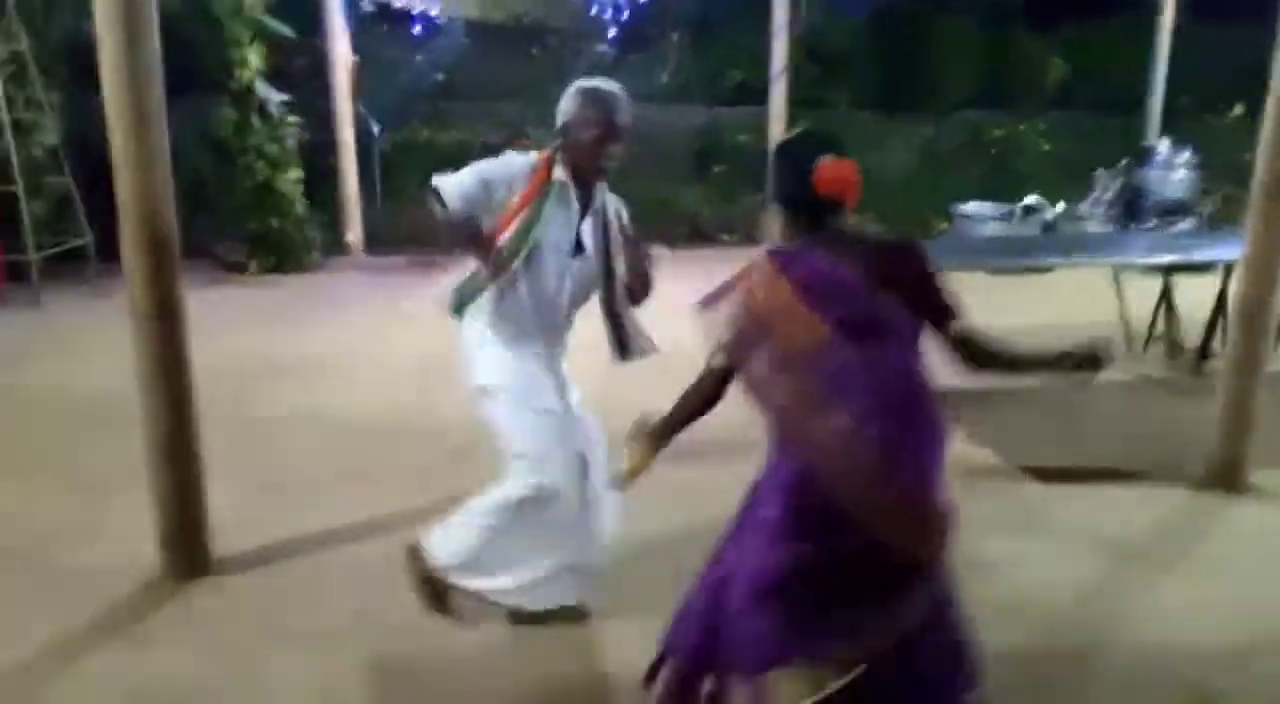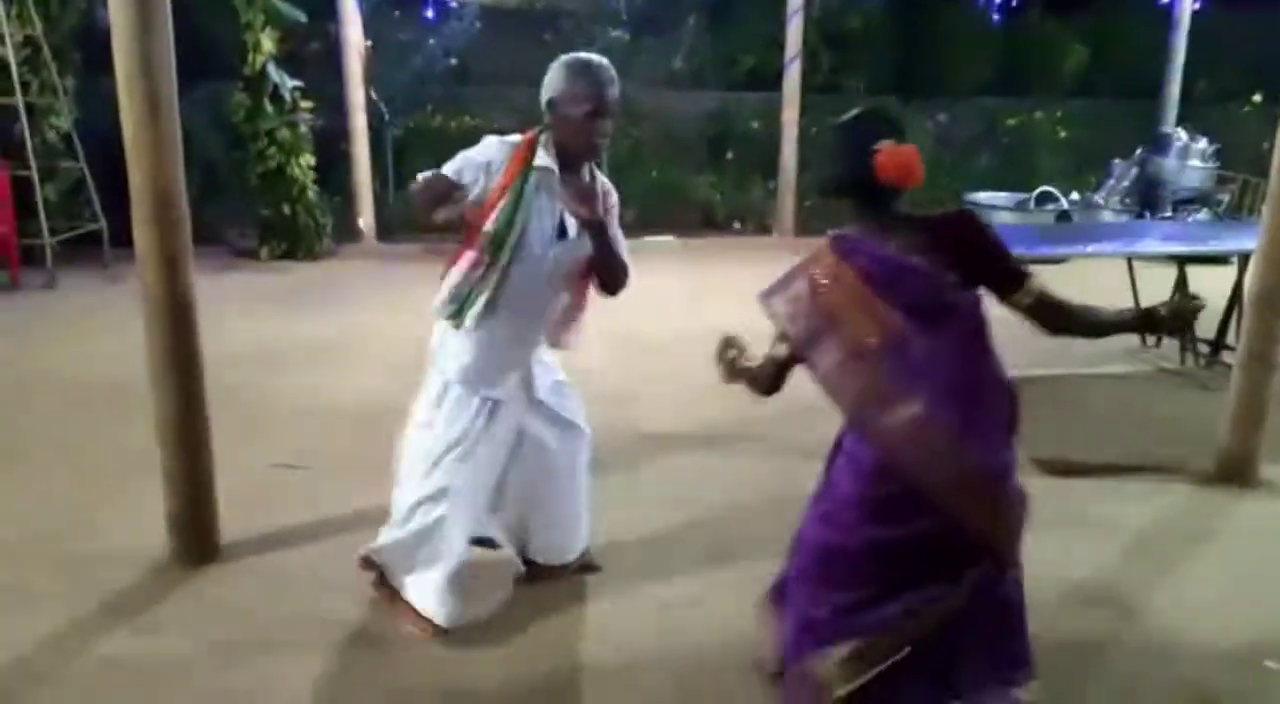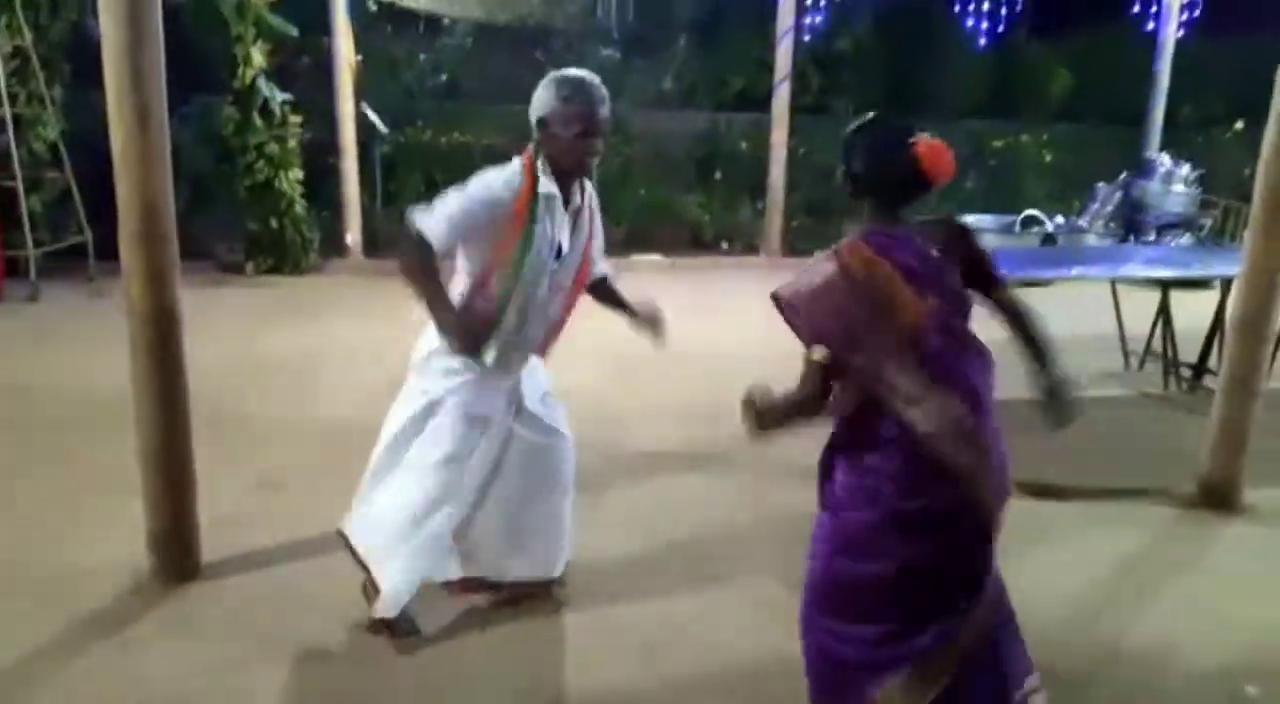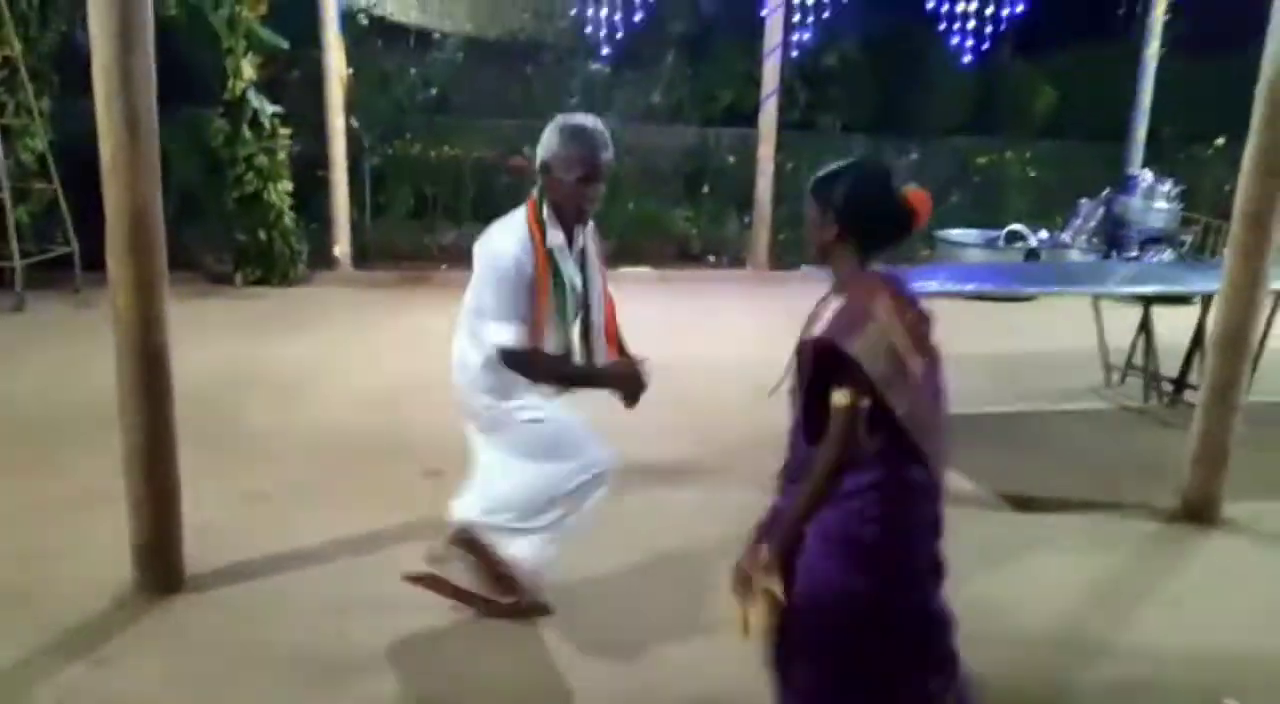
dt=0.2s
person 1, frame 1
left shoulder: (762, 284)
right shoulder: (894, 261)
left elbow: (708, 387)
right elbow: (971, 352)
left wrist: (653, 435)
right wrist: (1061, 361)
left hip: (818, 477)
right hip: (901, 468)
left knee: (770, 603)
right knee: (902, 587)
person 1, frame 2
left shoulder: (822, 276)
right shoulder: (957, 236)
left elbow: (769, 374)
right elbow: (1049, 313)
left wrist: (736, 365)
right wrist: (1151, 317)
left hip: (886, 459)
right hip: (973, 453)
left knee: (834, 583)
right knee: (971, 564)
person 1, frame 3
left shoulder: (844, 271)
right shoulder: (949, 241)
left elbow: (820, 396)
right elbow: (1014, 310)
left wrist: (766, 410)
right wrist: (1050, 377)
left hip: (887, 465)
right hip: (957, 457)
left knee: (855, 607)
right knee: (960, 585)
person 1, frame 4
left shoulder: (849, 315)
right shoulder: (879, 295)
left elbow: (841, 442)
left wrist: (777, 535)
left hip: (861, 508)
right hip: (856, 500)
person 2, frame 1
left shoulder: (610, 211)
right shoulder: (516, 175)
left elbow: (632, 293)
right elbow: (436, 201)
left wrist: (637, 278)
right wrist: (460, 232)
left hip: (545, 352)
right hip: (503, 346)
left knee: (576, 456)
right knee: (547, 470)
left ankle: (540, 565)
right ankle: (443, 558)
person 2, frame 2
left shoulder: (601, 192)
right shoulder: (502, 159)
left elbow: (611, 284)
right elbow: (433, 185)
left wrist: (595, 224)
right wrist: (442, 192)
left hip: (530, 349)
right hip: (472, 345)
left knee: (561, 438)
right knee: (455, 466)
left ankle: (550, 551)
right ankle: (404, 568)
person 2, frame 3
left shoulder: (586, 199)
right shoulder: (496, 193)
left elbow: (589, 275)
right elbow: (417, 245)
left wrist: (631, 309)
right wrist: (443, 313)
left hip: (514, 359)
right hip: (464, 360)
left knee: (548, 452)
right knee: (437, 477)
left ankle: (512, 571)
right ankle: (387, 593)
person 2, frame 4
left shoulder: (581, 232)
right shoulder: (513, 248)
left elbow: (593, 309)
right elbow: (510, 351)
left wrist: (619, 363)
right wrist: (594, 373)
left hip: (529, 379)
right hip: (497, 383)
left knee: (523, 478)
right knee: (583, 461)
left ankle: (482, 583)
right ankle: (482, 530)
